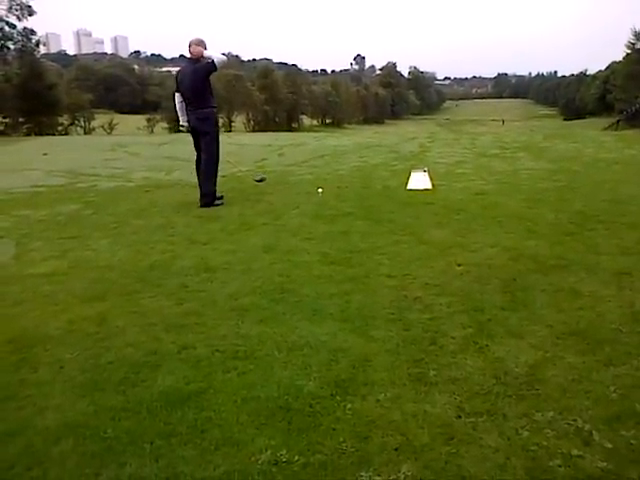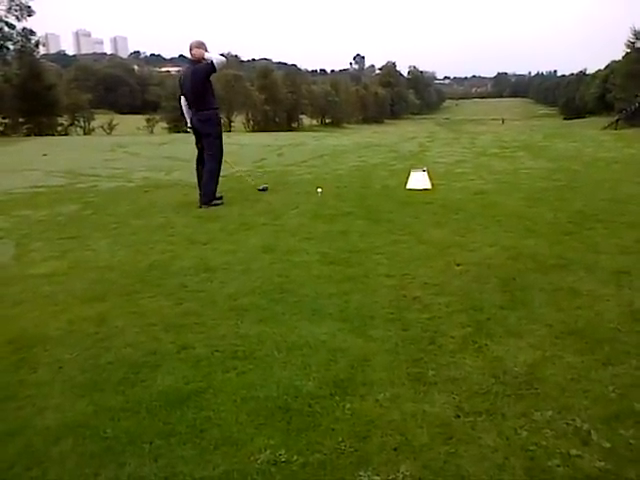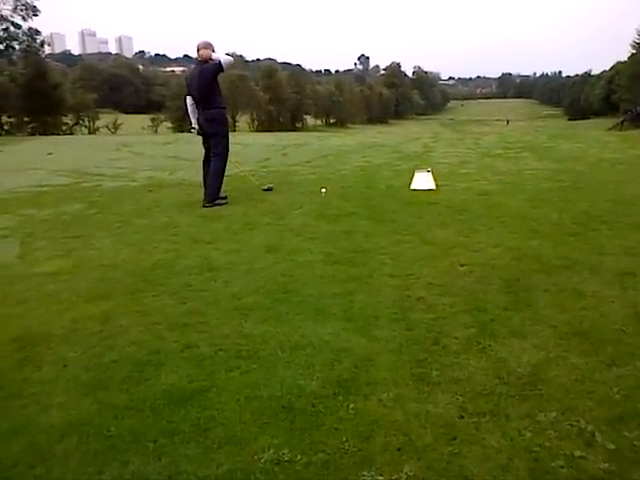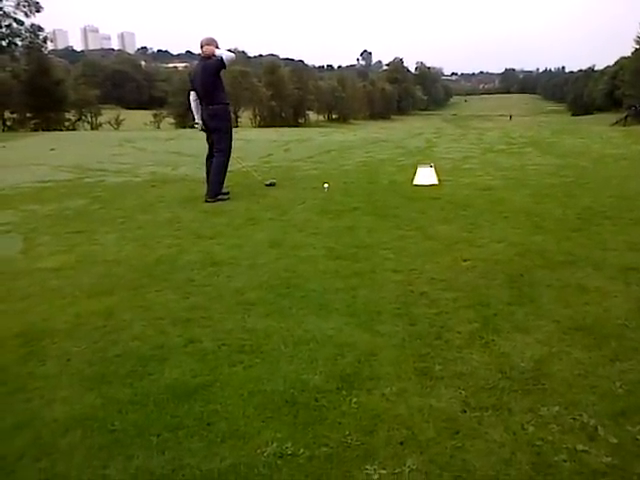
dt=0.5s
person 1, frame 1
left shoulder: (181, 72)
right shoulder: (201, 68)
left elbow: (178, 98)
right elbow: (222, 59)
left wrist: (183, 120)
right wrist: (204, 54)
left hip: (193, 118)
right hip: (206, 116)
left knee: (201, 157)
right knee: (210, 157)
left ankle: (208, 193)
right ankle: (207, 198)
person 1, frame 2
left shoulder: (185, 74)
right shoulder: (200, 69)
left elbow: (184, 101)
right elbow: (222, 60)
left wrist: (190, 122)
right wrist: (204, 55)
left hip: (197, 119)
right hip: (209, 117)
left knee: (203, 157)
right knee: (213, 157)
left ankle: (206, 194)
right ankle: (207, 198)
person 1, frame 3
left shoulder: (192, 74)
right shoulder: (207, 69)
left elbow: (189, 101)
right elbow: (229, 60)
left wrist: (195, 123)
right wrist: (212, 56)
left hip: (204, 118)
right hip: (216, 116)
left knee: (210, 156)
right knee: (218, 156)
left ankle: (211, 193)
right ankle: (211, 197)
person 1, frame 4
left shoulder: (196, 70)
right shoulder: (210, 65)
left elbow: (193, 97)
right elbow: (231, 56)
left wrist: (198, 119)
right wrist: (215, 52)
left hip: (207, 114)
right hip: (219, 112)
left knee: (213, 152)
right knee: (221, 152)
left ankle: (213, 188)
right ankle: (213, 193)
